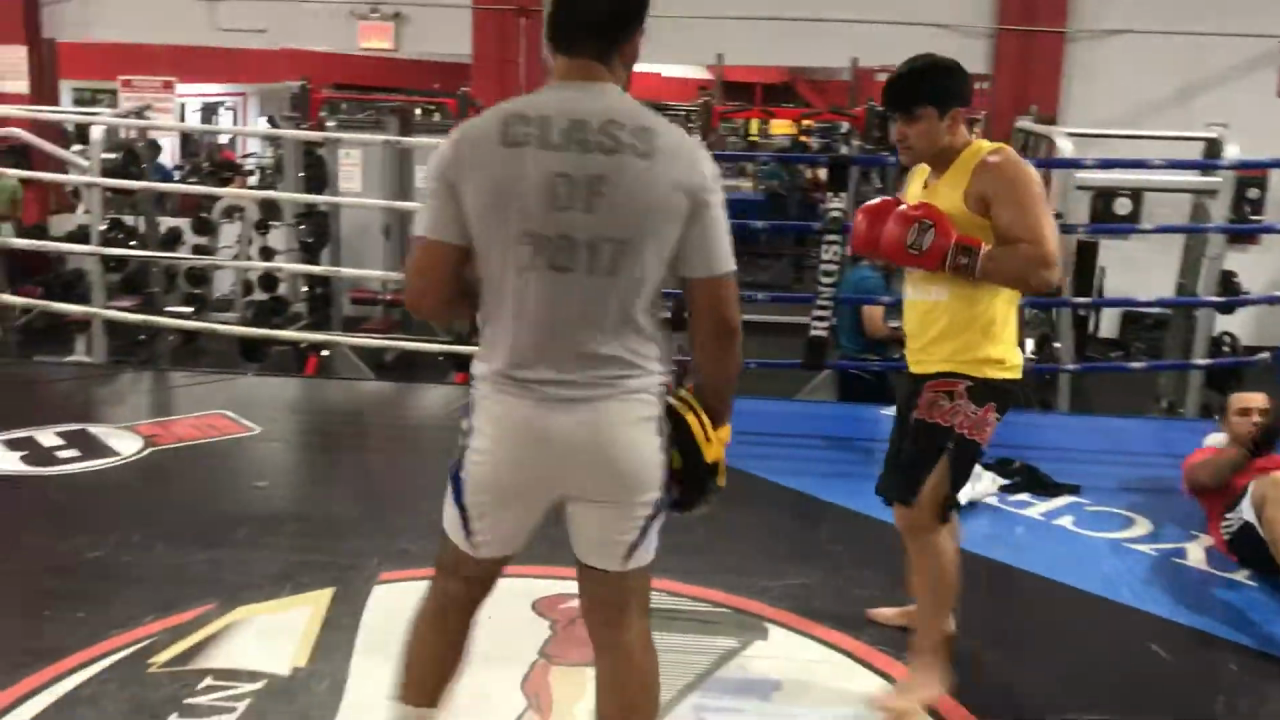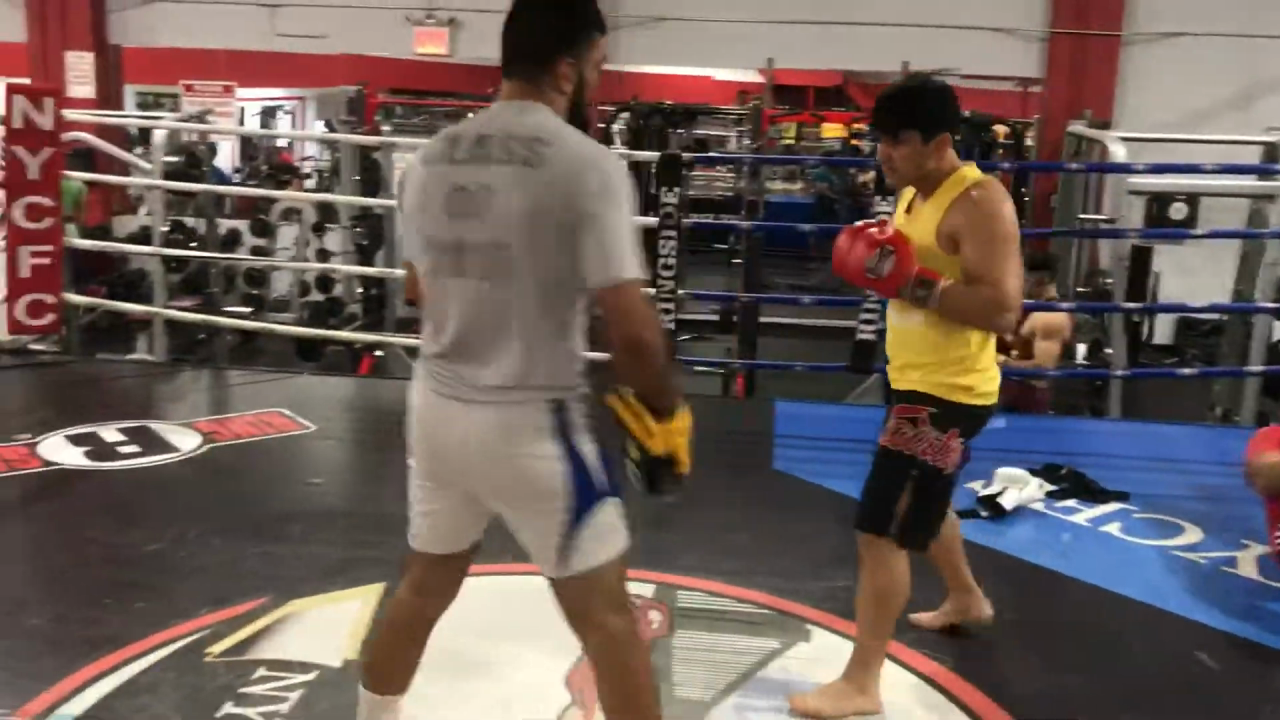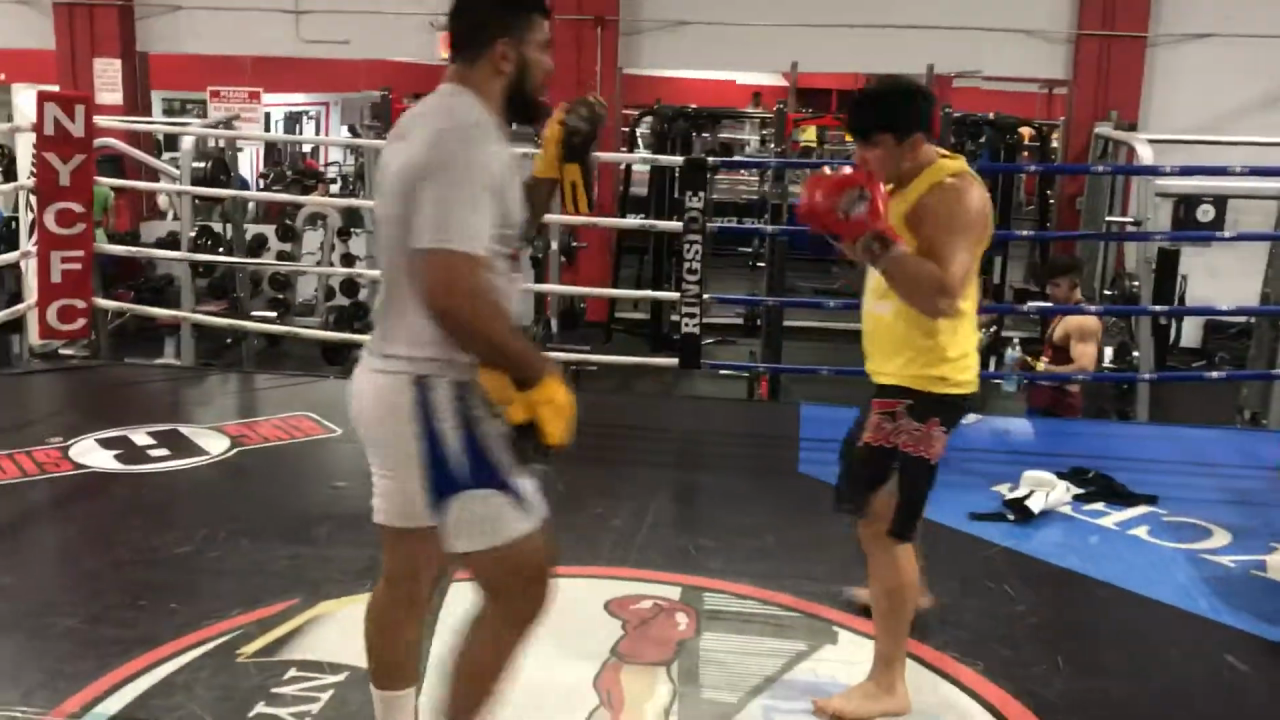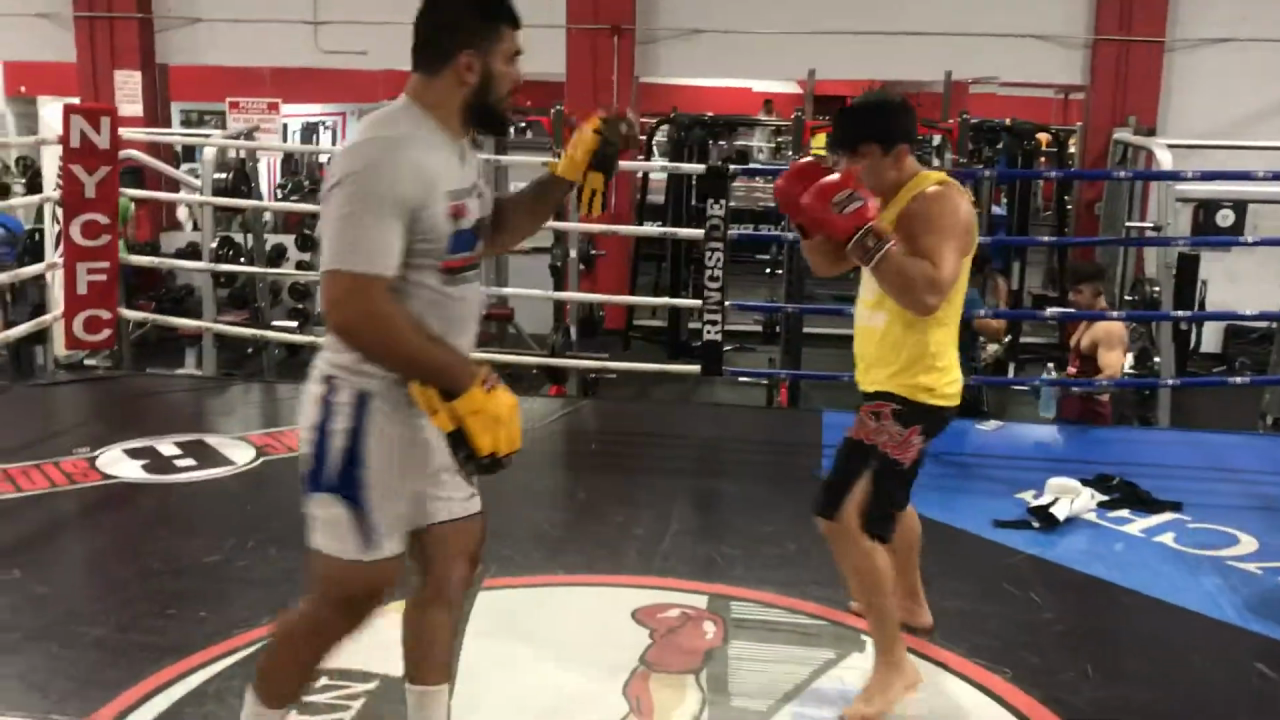
dt=0.2s
person 1, frame 1
left shoulder: (473, 143)
right shoulder: (683, 158)
left elbow: (425, 296)
right elbow: (719, 321)
right wrist: (711, 418)
left hip: (509, 417)
right hip: (626, 424)
left knee: (456, 587)
right knee: (621, 620)
person 1, frame 2
left shoulder: (431, 160)
right shoulder: (590, 167)
right elbow: (629, 324)
right wrist: (665, 412)
left hip: (439, 414)
right hip: (535, 427)
left knee: (423, 587)
right knee: (607, 620)
person 1, frame 3
left shoulder: (426, 128)
right shoulder: (467, 138)
right elbow: (453, 289)
left wrist: (552, 171)
right wrist: (534, 376)
left hip: (392, 385)
right hip: (438, 396)
left knee: (409, 576)
right knee: (520, 587)
person 1, frame 4
left shoulder: (445, 146)
right shoulder: (385, 156)
left elbow: (490, 233)
right elbow: (354, 307)
left wrist: (571, 173)
right wrist: (467, 385)
left hip: (418, 402)
right hip: (366, 407)
left knee: (455, 563)
right knee: (346, 598)
person 2, frame 1
left shoulder: (1000, 172)
right shoulder: (918, 174)
left elbow: (1045, 267)
left wrist: (952, 254)
right wrist: (886, 239)
left hip: (974, 372)
right hip: (927, 364)
left knee: (921, 511)
right knee: (906, 496)
left ankle: (926, 662)
right ankle: (931, 609)
person 2, frame 2
left shoulder: (980, 203)
right shoulder: (913, 193)
left elbow: (1002, 308)
left wrist: (914, 282)
right wrist: (867, 261)
left hip: (949, 395)
right hip: (916, 384)
left knee: (881, 533)
right knee: (917, 505)
right ankle: (966, 600)
person 2, frame 3
left shoulder: (954, 193)
right shoulder: (899, 182)
left elbow: (939, 295)
right elbow: (892, 257)
left wrist: (872, 237)
left hip: (926, 383)
right hip: (897, 373)
left knee: (878, 525)
right knee: (868, 473)
right ankle: (904, 590)
person 2, frame 4
left shoulder: (940, 202)
right shoulder: (881, 196)
left elbow: (927, 293)
right elbow: (828, 264)
left wrist: (863, 233)
right wrist: (809, 220)
left hip: (913, 391)
right hip: (888, 383)
left knee: (843, 518)
right knee: (886, 498)
right ankle: (910, 602)
